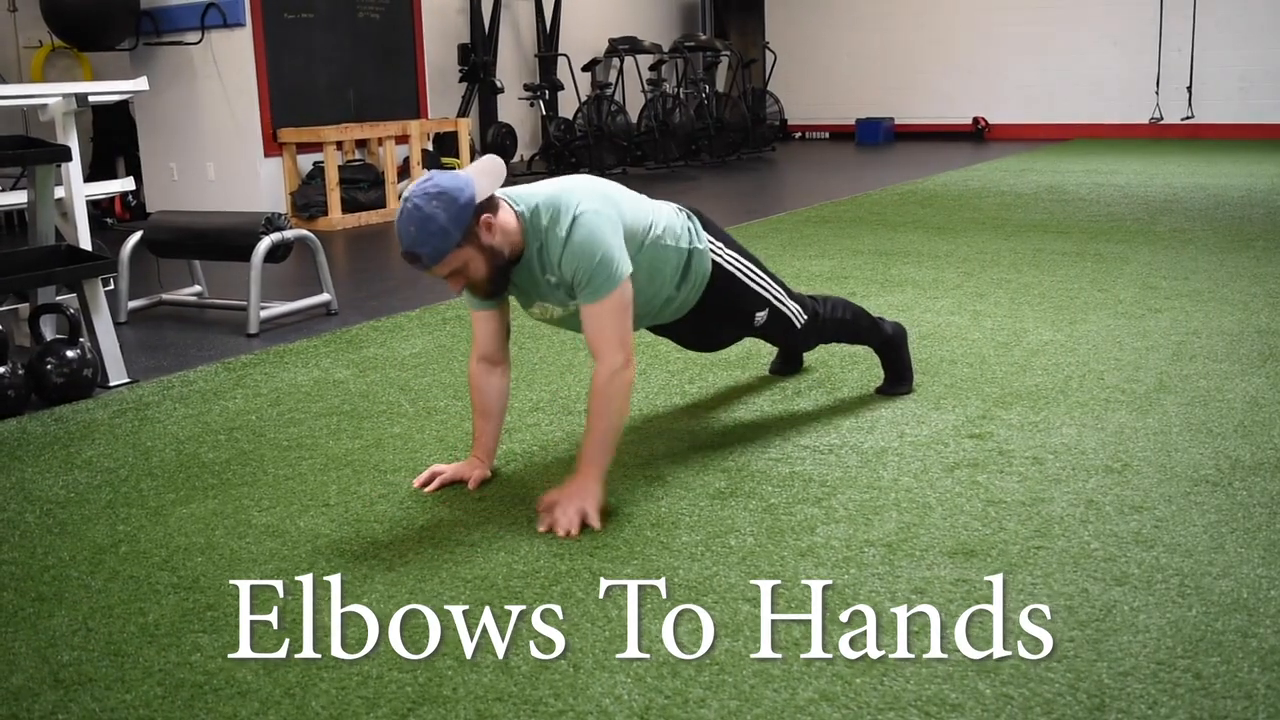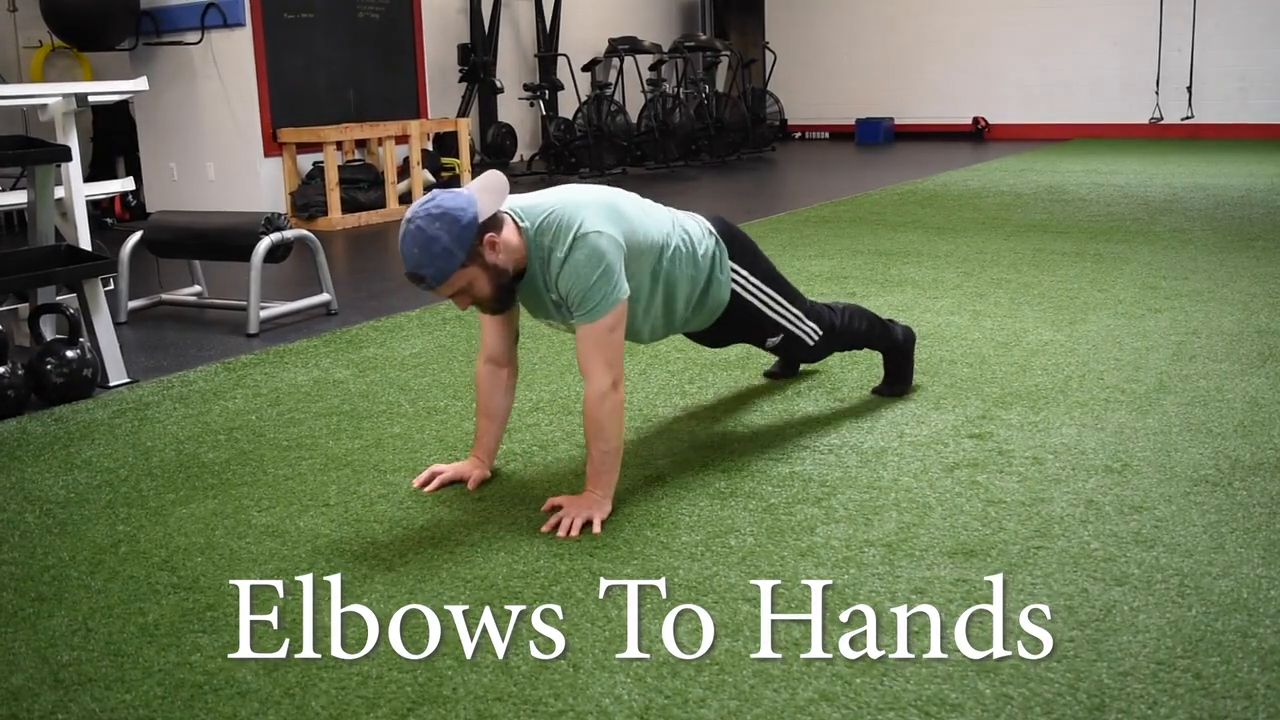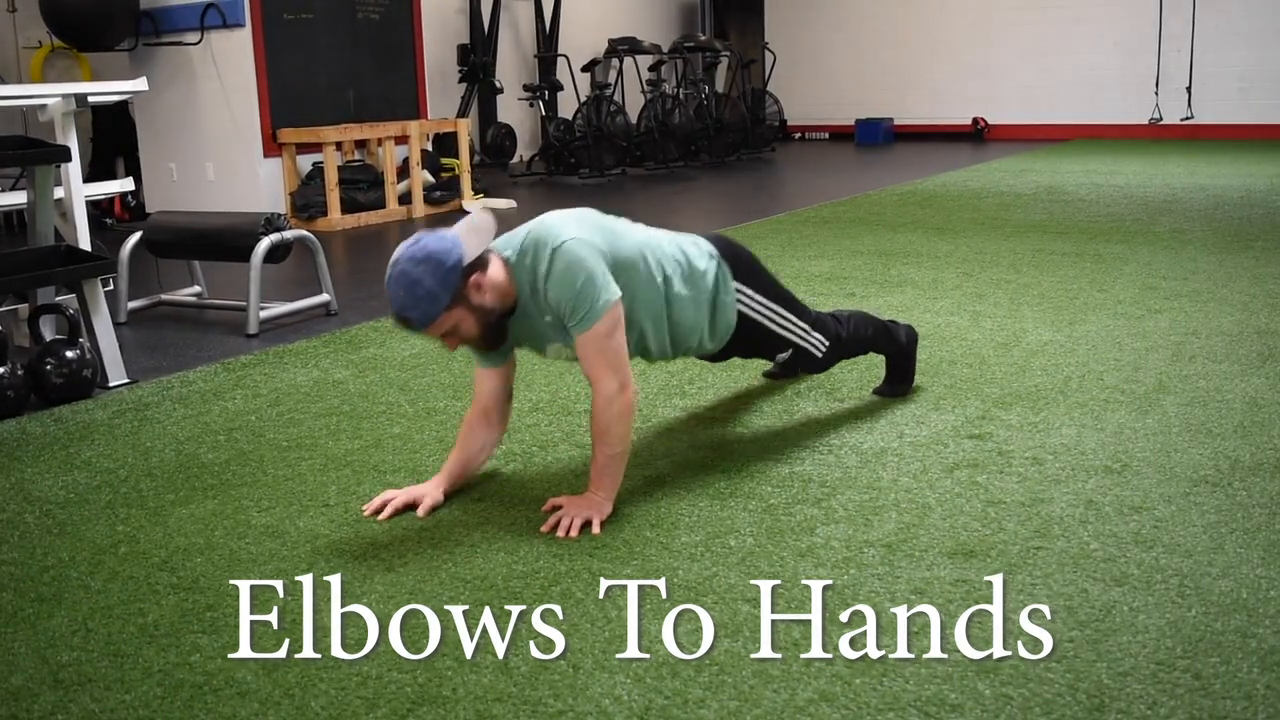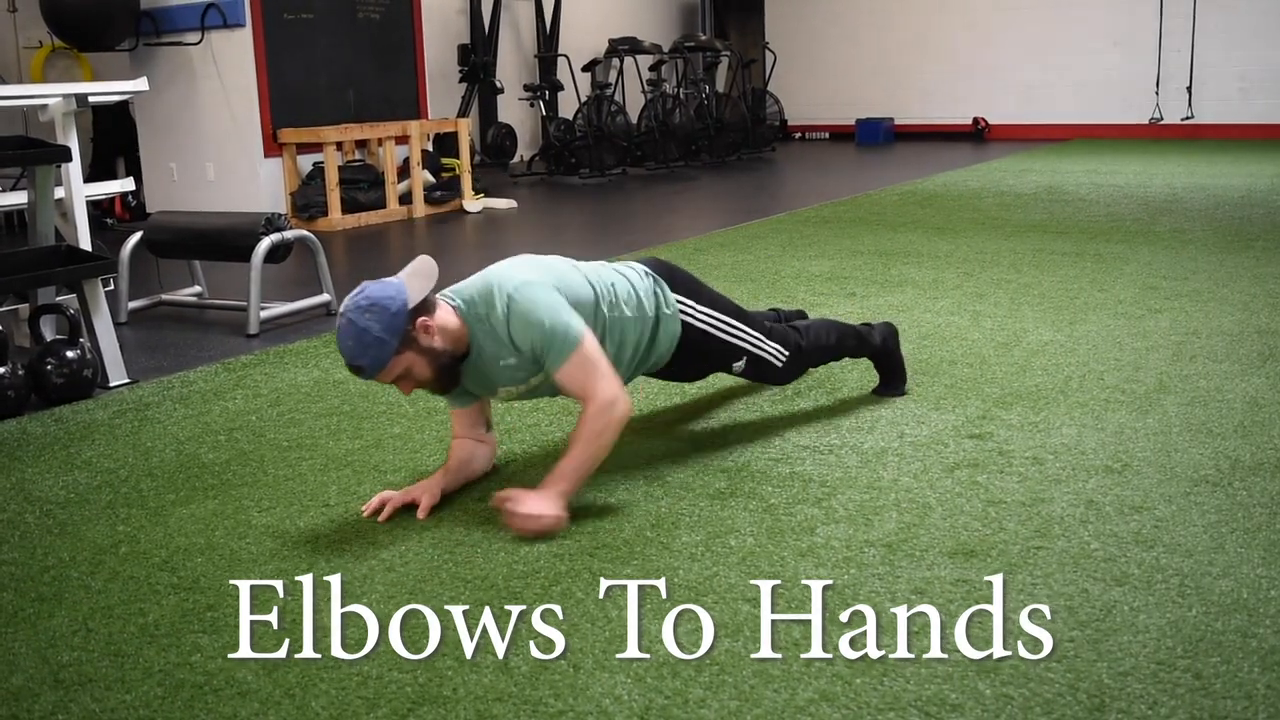
dt=0.5s
person 1, frame 1
left shoulder: (579, 231)
right shoulder: (481, 240)
left elbow: (615, 363)
right elbow: (489, 360)
left wrist: (588, 483)
right wrist: (480, 459)
left hip: (693, 260)
left knee: (798, 319)
right knee: (719, 340)
left ankle: (885, 337)
right ankle: (790, 354)
person 1, frame 2
left shoulder: (581, 244)
right shoulder: (489, 247)
left elbow: (604, 383)
right elbow: (497, 362)
left wrist: (598, 496)
right wrist: (480, 459)
left hip: (715, 269)
right hip: (679, 287)
left knee: (813, 334)
left ankle: (893, 340)
right ankle: (789, 355)
person 1, frame 3
left shoulder: (562, 257)
right shoulder: (486, 306)
left elbow: (614, 390)
right elbow: (489, 416)
left wrist: (599, 496)
right wrist: (441, 480)
left hip: (717, 287)
right hip: (688, 315)
left knee: (819, 345)
left ankle: (894, 339)
right ankle: (783, 358)
person 1, frame 4
left shoulder: (517, 303)
right shoulder: (448, 348)
left elbow: (610, 401)
right elbow: (476, 442)
left wrist: (553, 493)
right wrist: (437, 481)
left hip: (661, 308)
right hip: (644, 335)
left knee: (784, 358)
left ankle: (874, 340)
right ankle: (781, 317)
